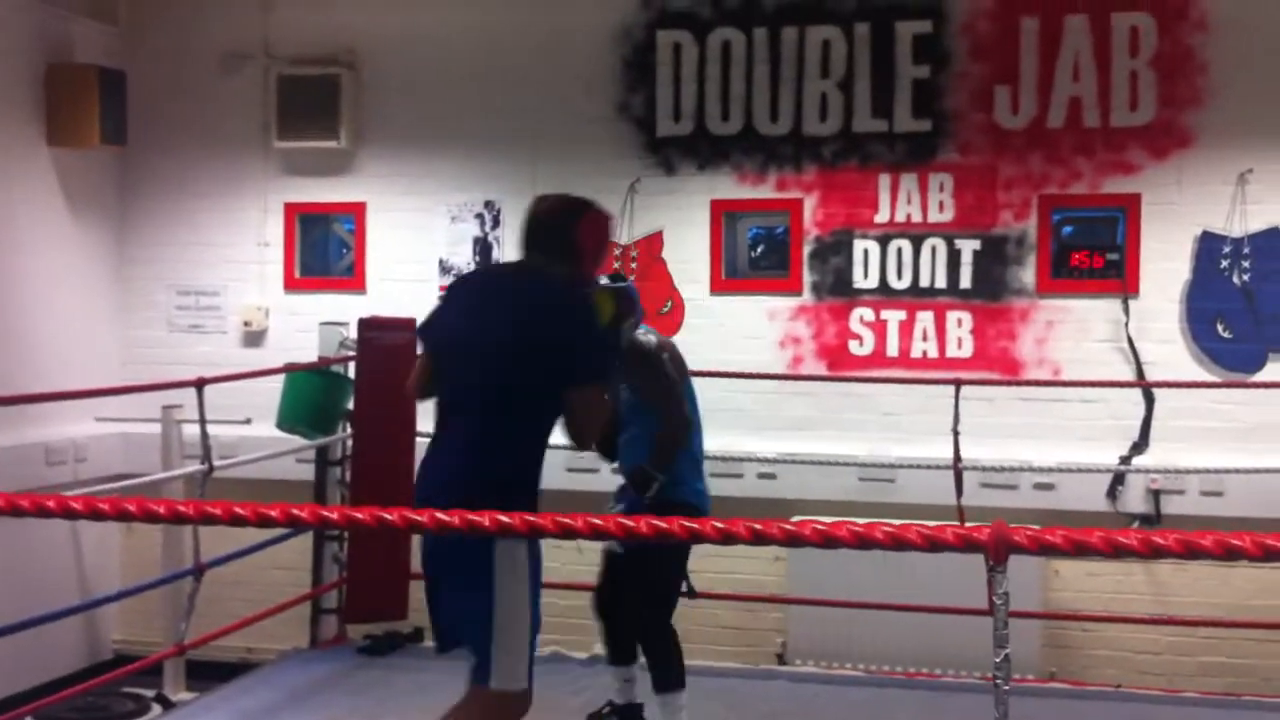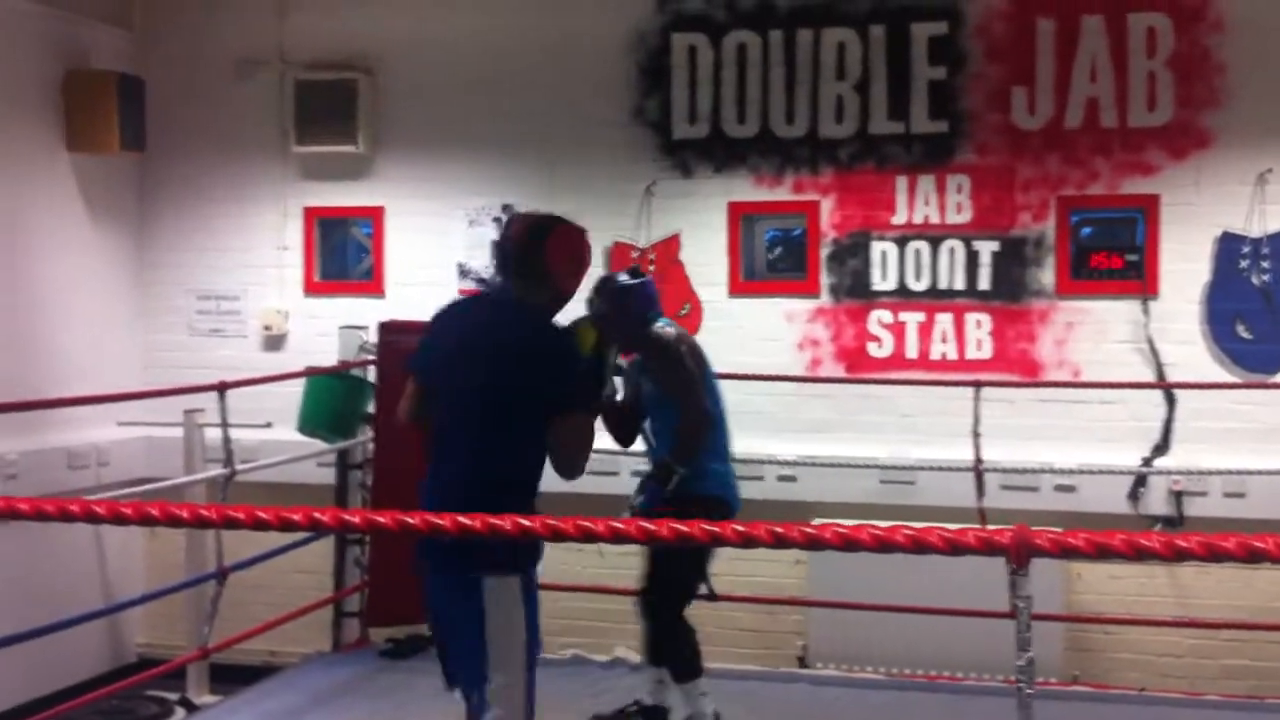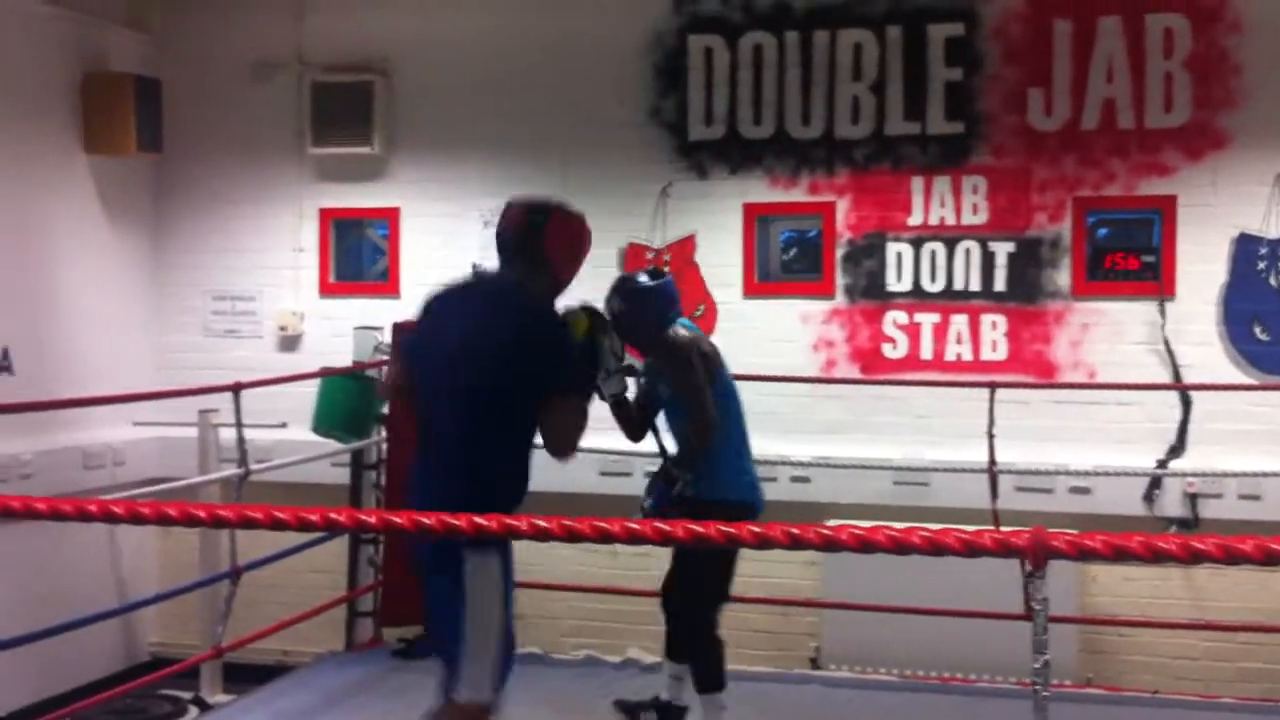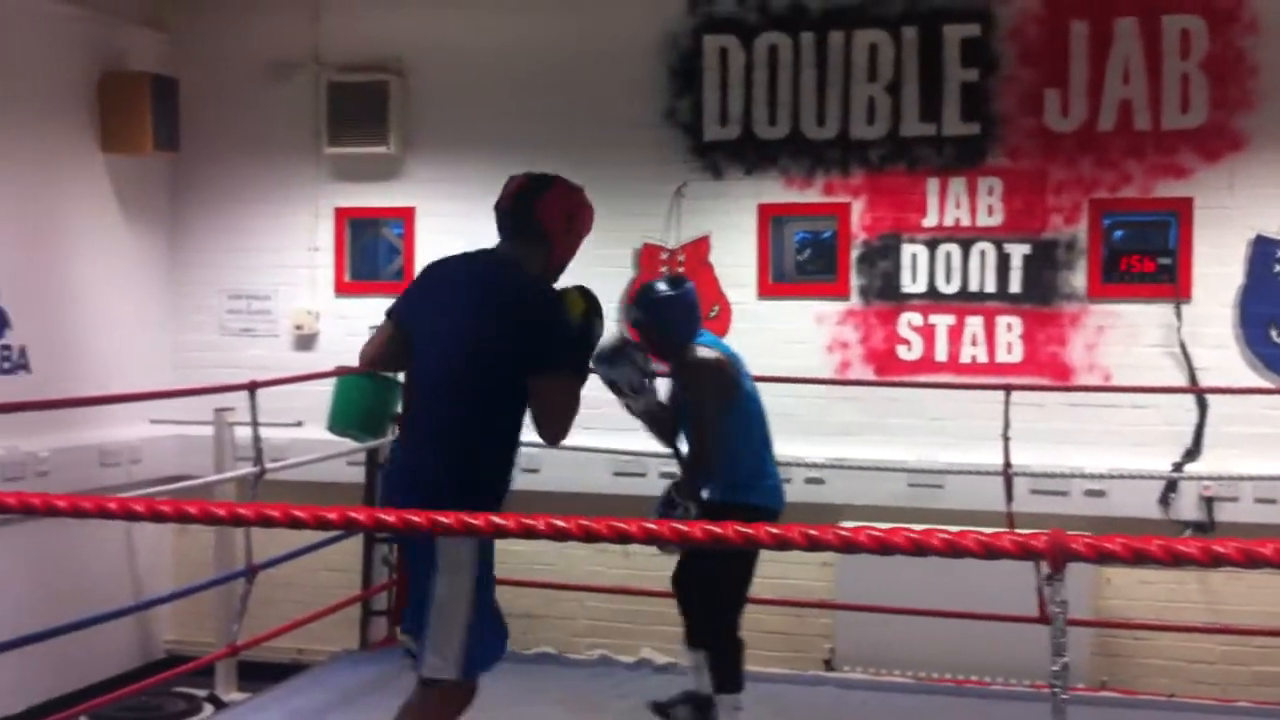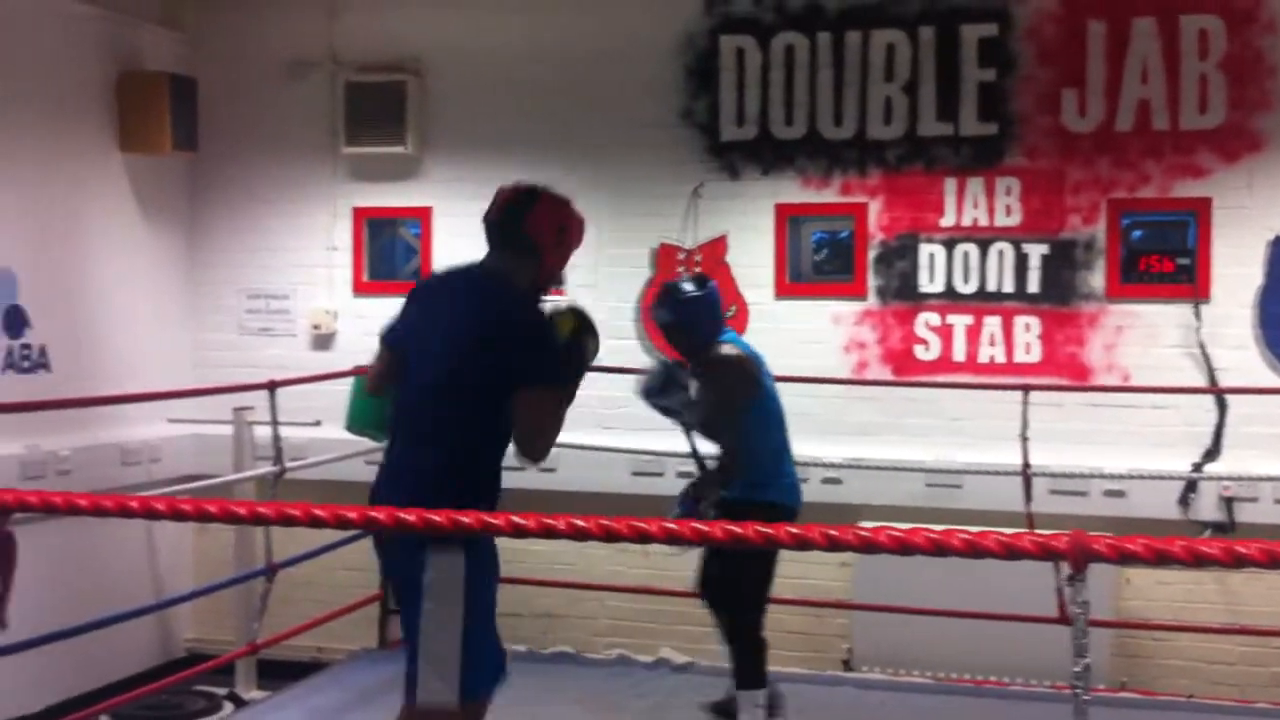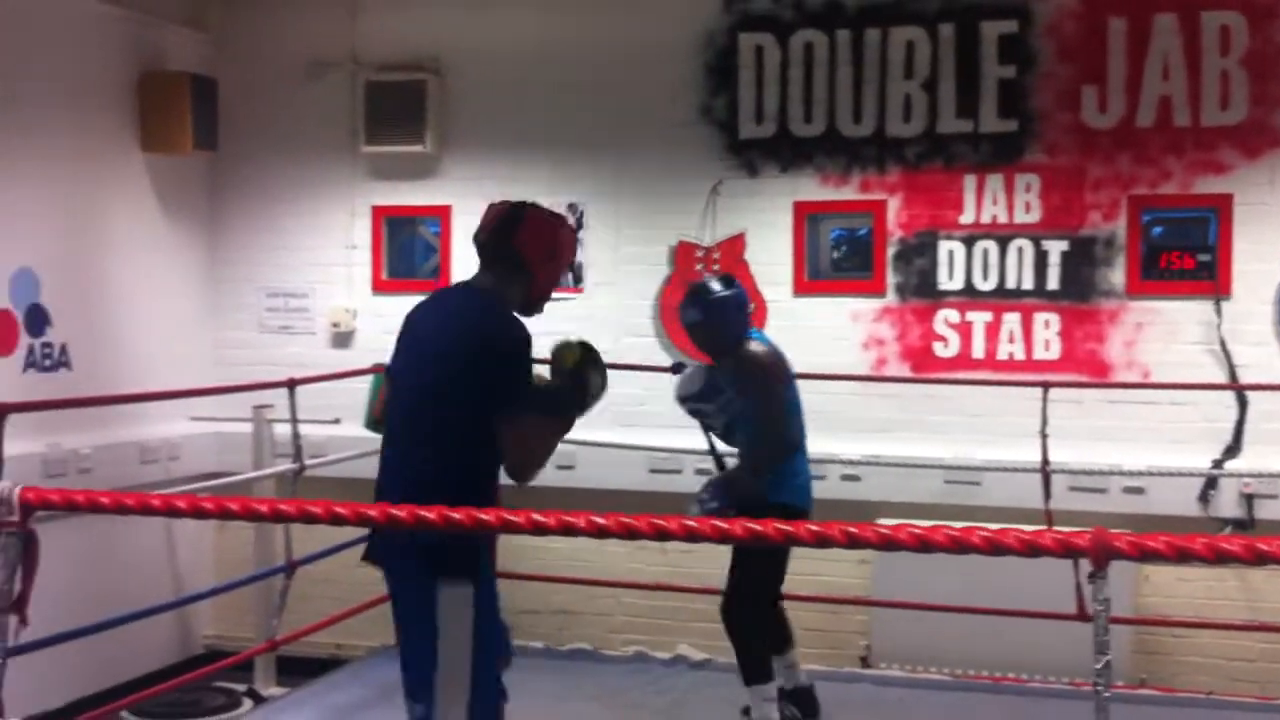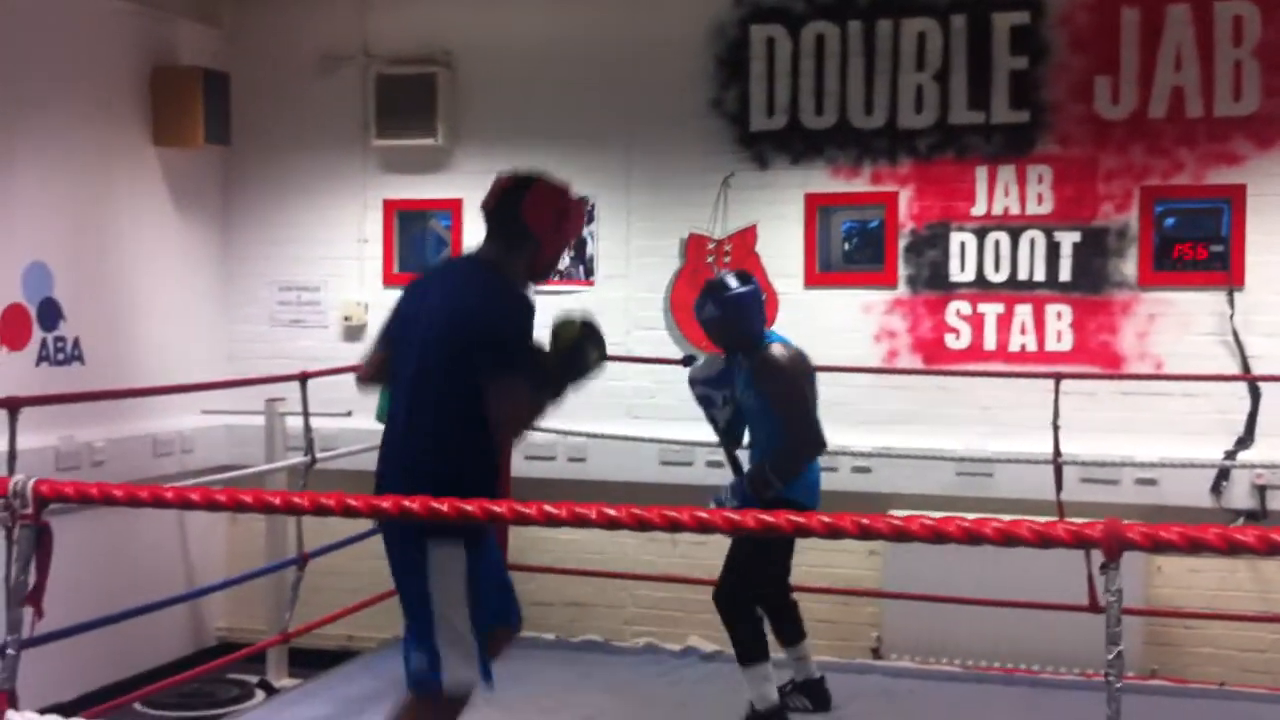
dt=0.1s
person 1, frame 1
left shoulder: (467, 292)
right shoulder: (570, 315)
left elbow: (419, 384)
right elbow: (587, 431)
right wrist: (605, 355)
left hip: (440, 495)
right hip: (492, 509)
left knee: (496, 669)
person 1, frame 2
left shoulder: (449, 323)
right shoulder: (549, 344)
left elbow: (409, 414)
right elbow: (570, 461)
right wrist: (589, 388)
right hip: (491, 549)
person 1, frame 3
left shoulder: (446, 303)
right shoulder: (542, 327)
left elbow: (397, 387)
right elbow: (562, 442)
right wrist: (581, 373)
left hip: (430, 503)
right hip: (471, 519)
person 1, frame 4
left shoulder: (440, 276)
right shoulder: (537, 303)
left elbow: (374, 356)
right elbow: (552, 426)
right wrist: (578, 352)
left hip: (414, 483)
right hip: (456, 498)
left knee: (458, 663)
person 1, frame 5
left shoulder: (433, 293)
right shoulder: (517, 316)
left elbow: (378, 379)
right elbow: (533, 442)
right wrist: (565, 372)
left hip: (407, 504)
person 1, frame 6
left shoulder: (430, 312)
right shoulder: (501, 334)
left elbow: (384, 412)
right elbow: (522, 464)
right wrist: (565, 402)
left hip: (405, 527)
right hip: (442, 542)
person 1, frame 7
left shoulder: (434, 282)
right shoulder: (502, 302)
left elbow: (372, 369)
right elbow: (507, 426)
right wrist: (559, 371)
left hip: (417, 486)
right hip: (439, 506)
left knee: (494, 626)
person 2, frame 1
left shoulder: (644, 350)
right shoulder: (617, 370)
left elbow: (679, 423)
right elbow: (611, 447)
left wrist: (644, 483)
left hip: (673, 500)
right hip: (652, 498)
left knee: (649, 614)
right knee: (612, 604)
person 2, frame 2
left shoulder: (664, 342)
right shoulder: (640, 363)
left elbow: (699, 416)
right elbow: (625, 433)
left wrist: (665, 475)
left hip: (701, 493)
right hip: (678, 491)
left knee: (663, 603)
right knee: (657, 601)
person 2, frame 3
left shoulder: (677, 345)
right shoulder: (664, 354)
left elbow: (704, 423)
right elbow: (636, 429)
left wrist: (671, 481)
right wrist: (610, 384)
left hip: (723, 498)
right hip: (708, 494)
left knee: (695, 611)
right knee: (680, 596)
person 2, frame 4
left shoulder: (700, 363)
right shoulder: (693, 358)
left elbow: (704, 448)
right elbow: (672, 430)
left wrist: (681, 500)
right wrist: (634, 388)
left hip: (746, 501)
right hip: (732, 496)
left knee: (718, 612)
right knee: (691, 588)
person 2, frame 5
left shoulder: (724, 360)
right shoulder: (713, 358)
left elbow: (736, 446)
left wrist: (700, 494)
right wrist: (685, 409)
left hip: (763, 498)
right hip: (750, 494)
left knee: (740, 609)
right knee: (723, 590)
person 2, frame 6
left shoulder: (754, 359)
right shoulder: (734, 360)
left elbow: (782, 441)
left wrist: (731, 486)
right wrist: (713, 415)
left hip: (775, 498)
right hip: (766, 494)
left knee: (741, 607)
right knee: (755, 599)
person 2, frame 7
left shoulder: (777, 360)
right shoulder: (741, 361)
left elbow: (809, 441)
right elbow: (733, 438)
left wrist: (759, 486)
right wrist: (718, 406)
left hip: (784, 495)
right hip: (776, 490)
left knee: (732, 593)
right knee: (768, 591)
right ankle: (809, 683)
